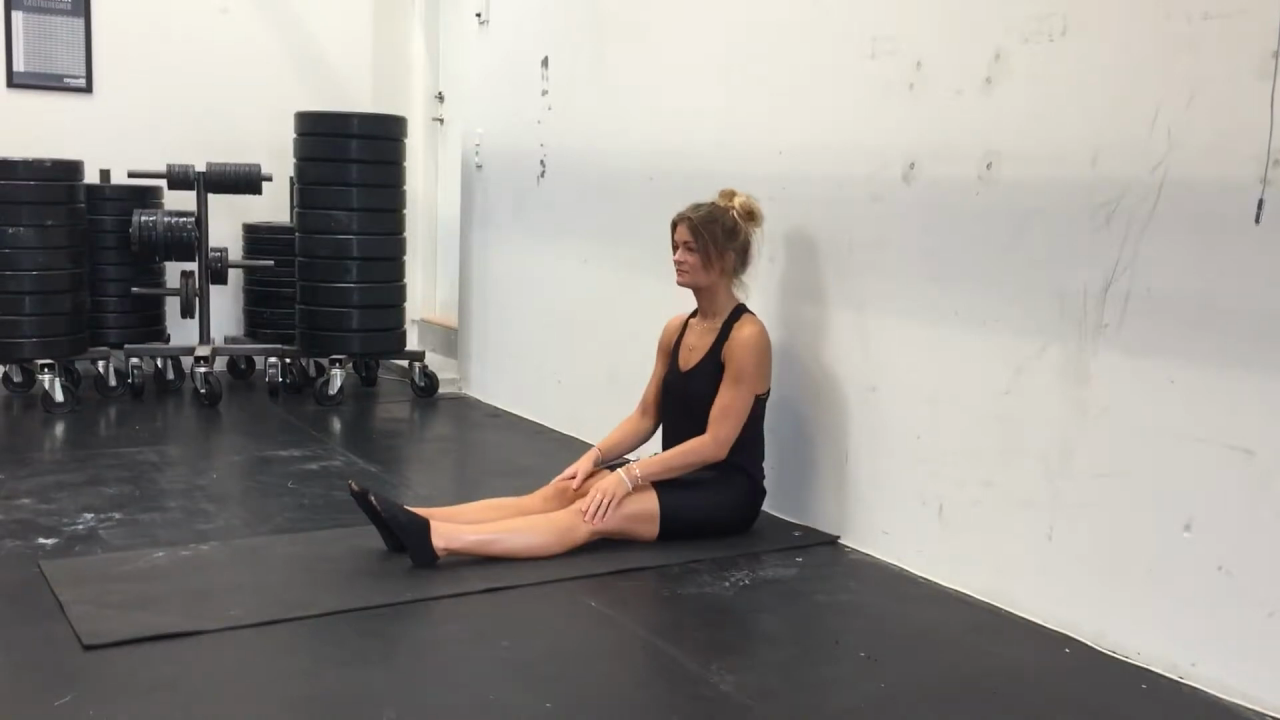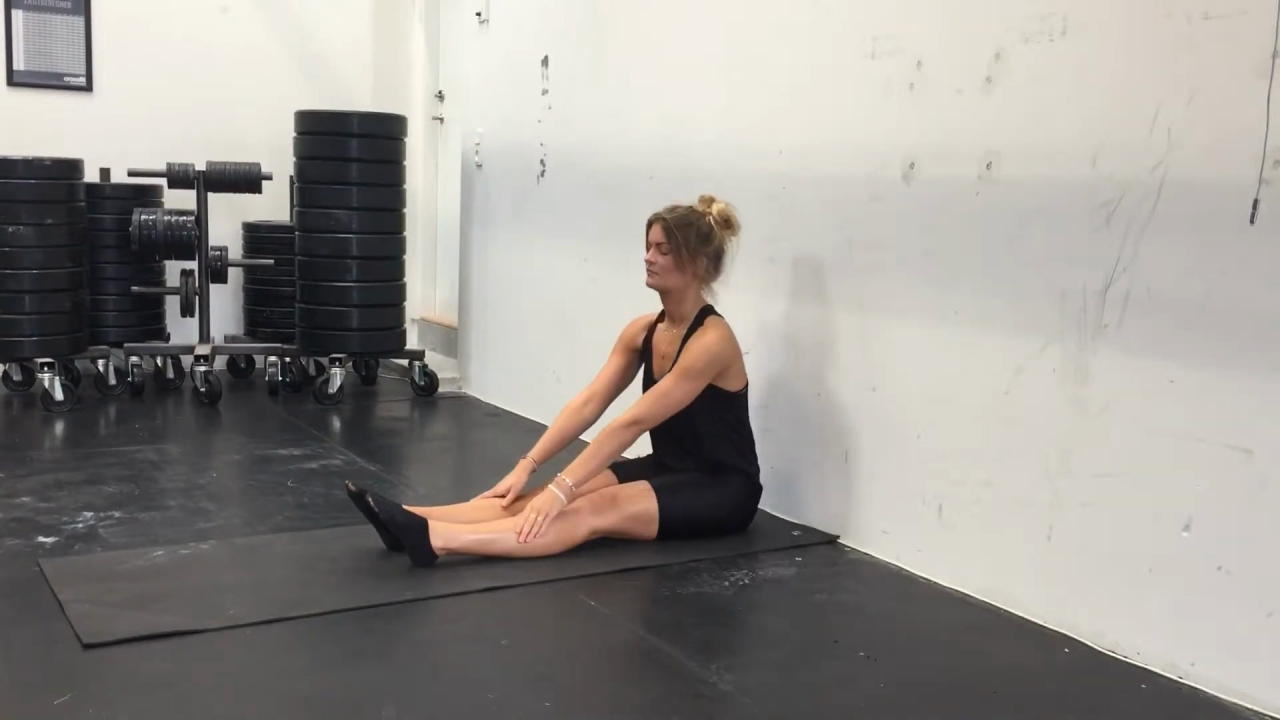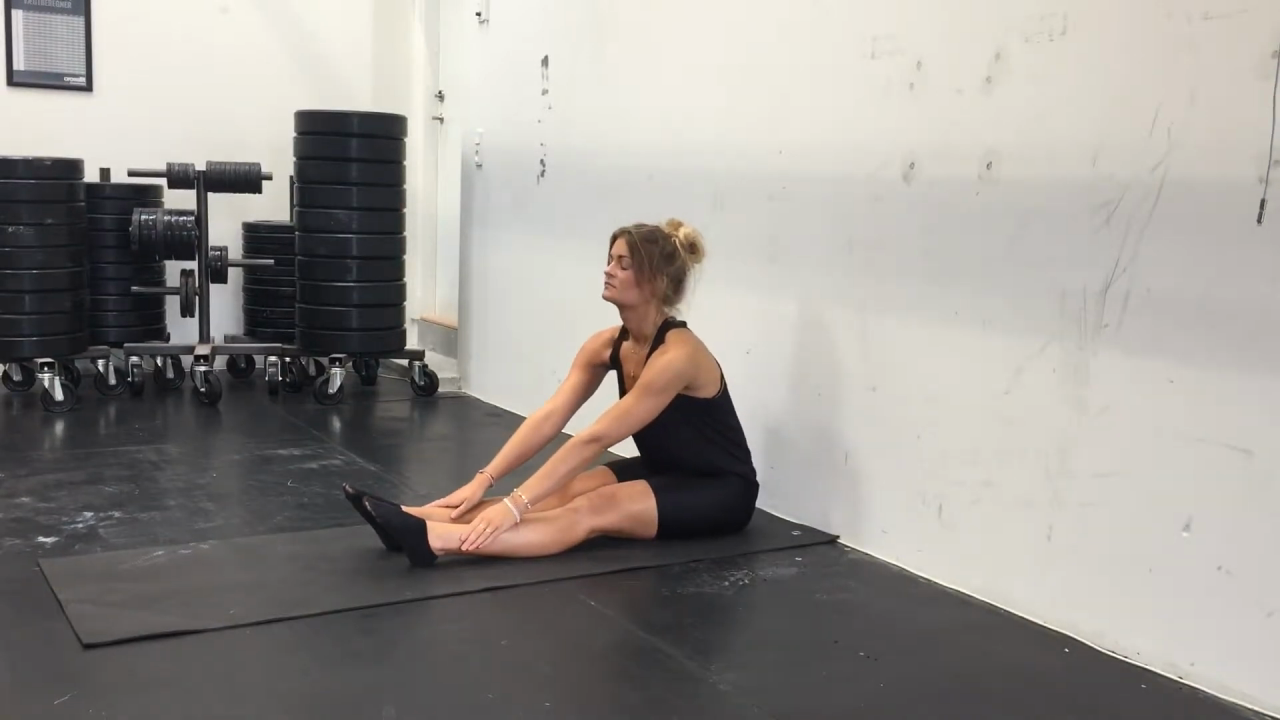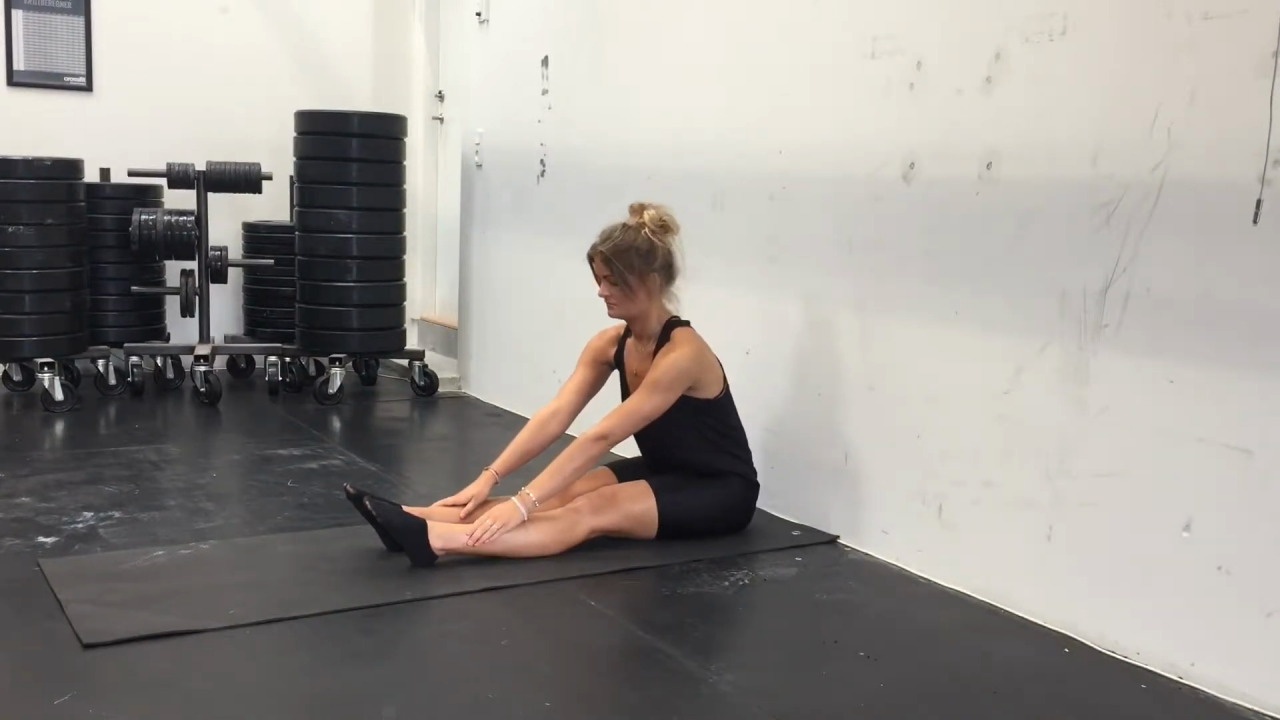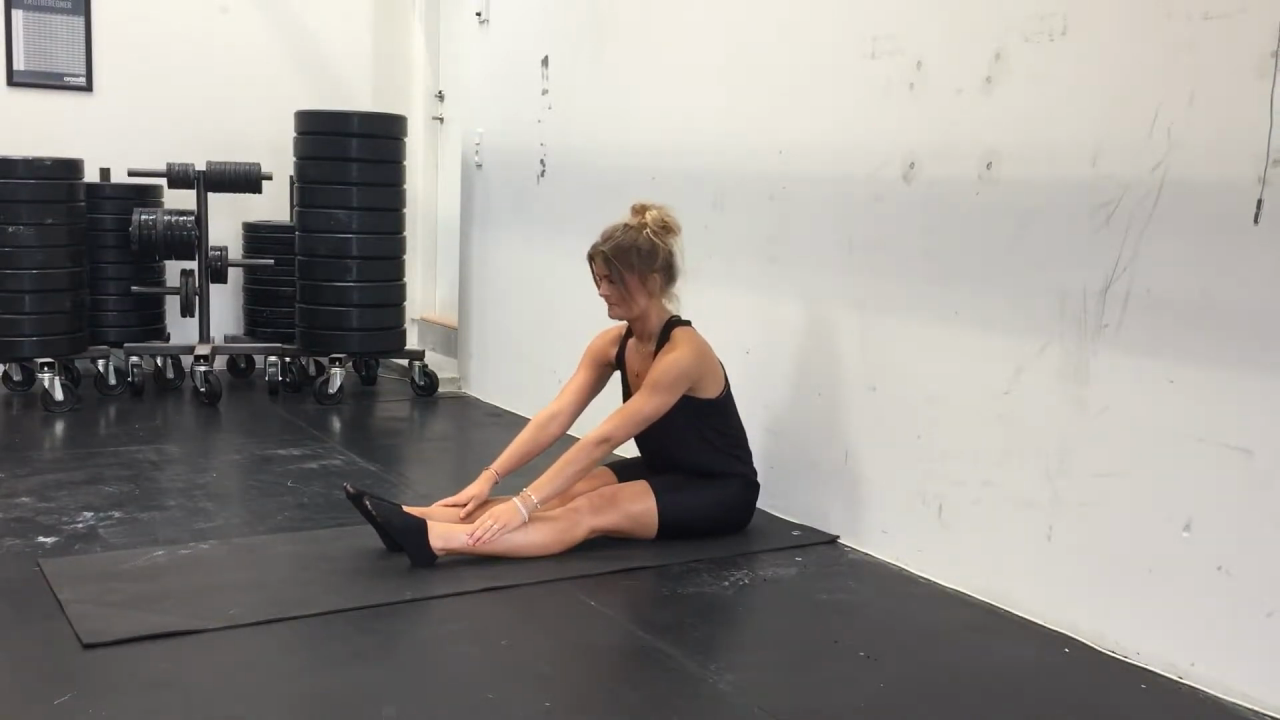
dt=1s
person 1, frame 1
left shoulder: (746, 337)
right shoulder: (677, 329)
left elbow: (716, 443)
right elbow: (646, 417)
left wrist: (629, 475)
right wrist: (595, 455)
left hip: (727, 491)
right hip: (677, 473)
left knee: (595, 515)
right knee: (561, 494)
left ankle: (437, 540)
right ankle: (420, 524)
person 1, frame 2
left shoulder: (712, 340)
right shoulder: (643, 330)
left elbow: (633, 422)
right elbow: (587, 403)
left wrist: (561, 489)
right wrist: (526, 466)
left hip: (723, 490)
right hip: (667, 469)
left knee: (595, 510)
right knee: (560, 497)
left ankle: (435, 540)
right ankle: (415, 521)
person 1, frame 3
left shoulder: (677, 354)
right shoulder: (607, 344)
left elbow: (594, 439)
right elbow: (548, 418)
left wrist: (515, 504)
right wrist: (483, 480)
left hip: (719, 491)
right hip: (662, 470)
left knee: (590, 511)
right knee: (563, 493)
left ankle: (433, 540)
right ankle: (413, 521)
person 1, frame 4
left shoulder: (682, 352)
right shoulder: (610, 343)
left elbow: (601, 437)
right elbow: (554, 416)
left wrist: (524, 502)
right wrist: (489, 478)
left hip: (720, 491)
right hip: (661, 470)
left knee: (588, 512)
right knee: (564, 493)
left ankle: (432, 539)
right ankle: (415, 521)
person 1, frame 5
left shoulder: (683, 352)
right shoulder: (612, 343)
left elbow: (603, 439)
right elbow: (555, 417)
left wrist: (525, 503)
right wrist: (489, 478)
left hip: (720, 492)
right hip: (660, 471)
left knee: (588, 512)
right knee: (564, 494)
left ankle: (431, 539)
right ankle: (415, 523)
